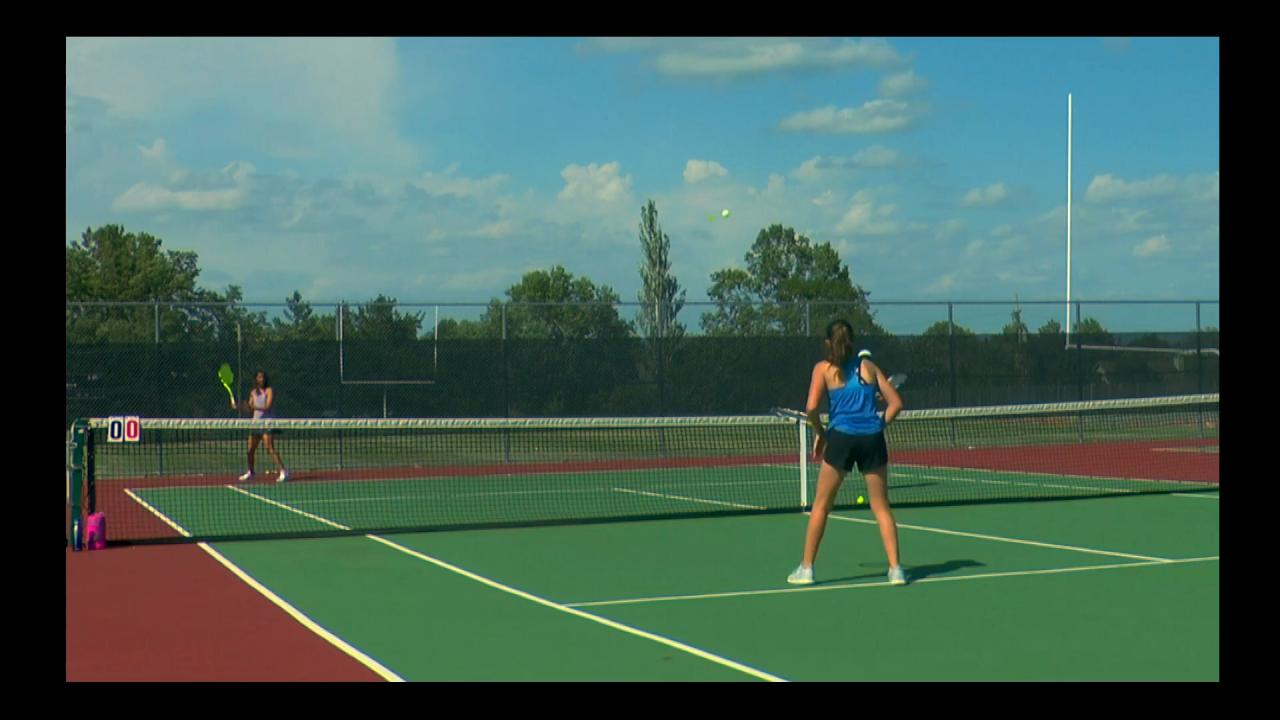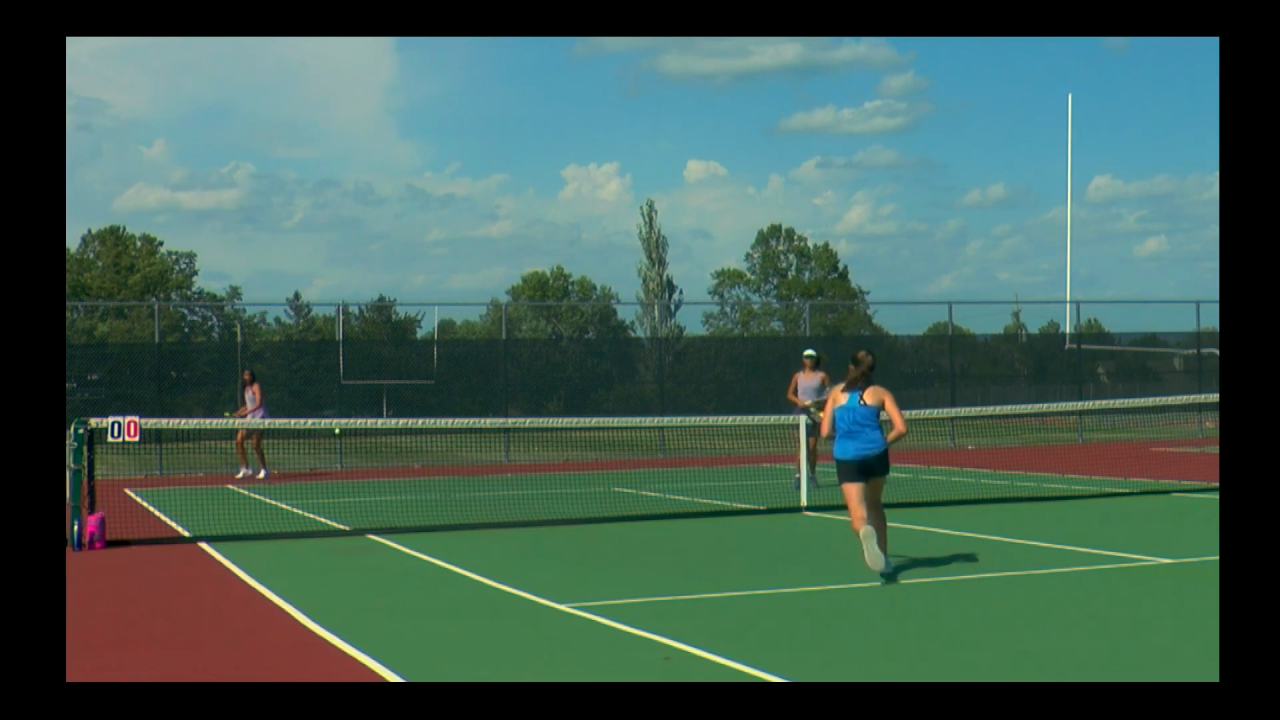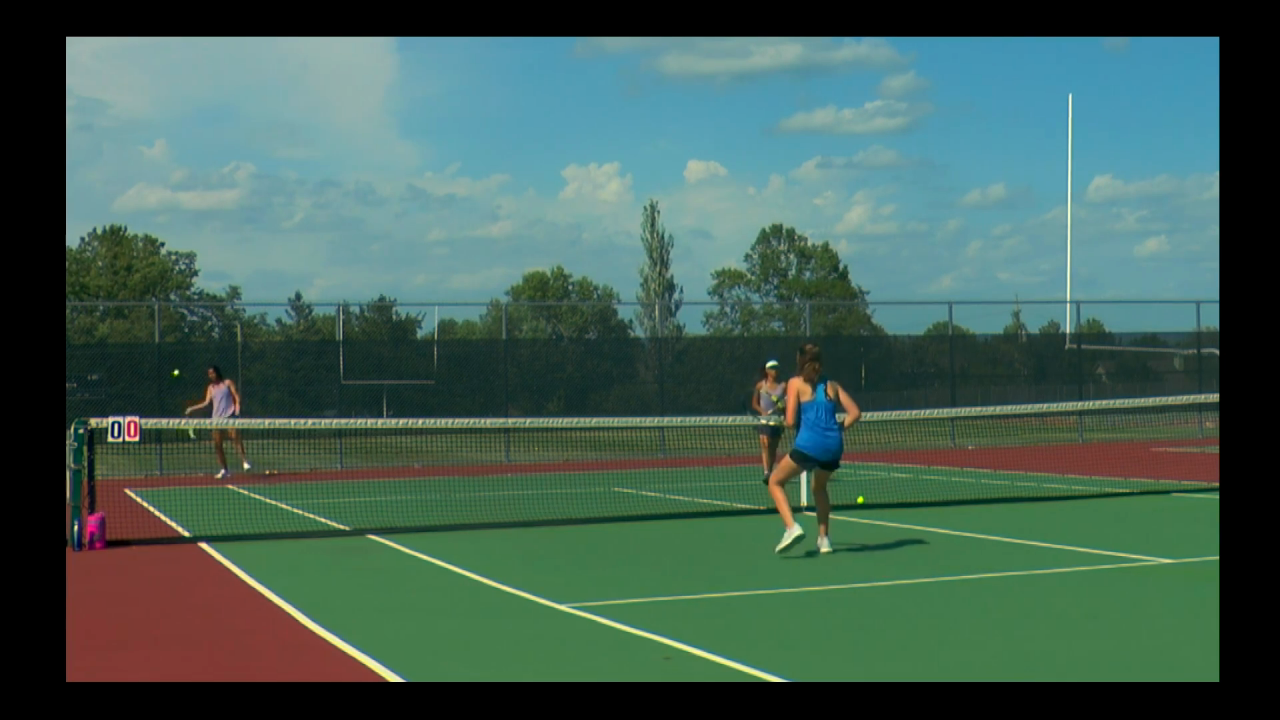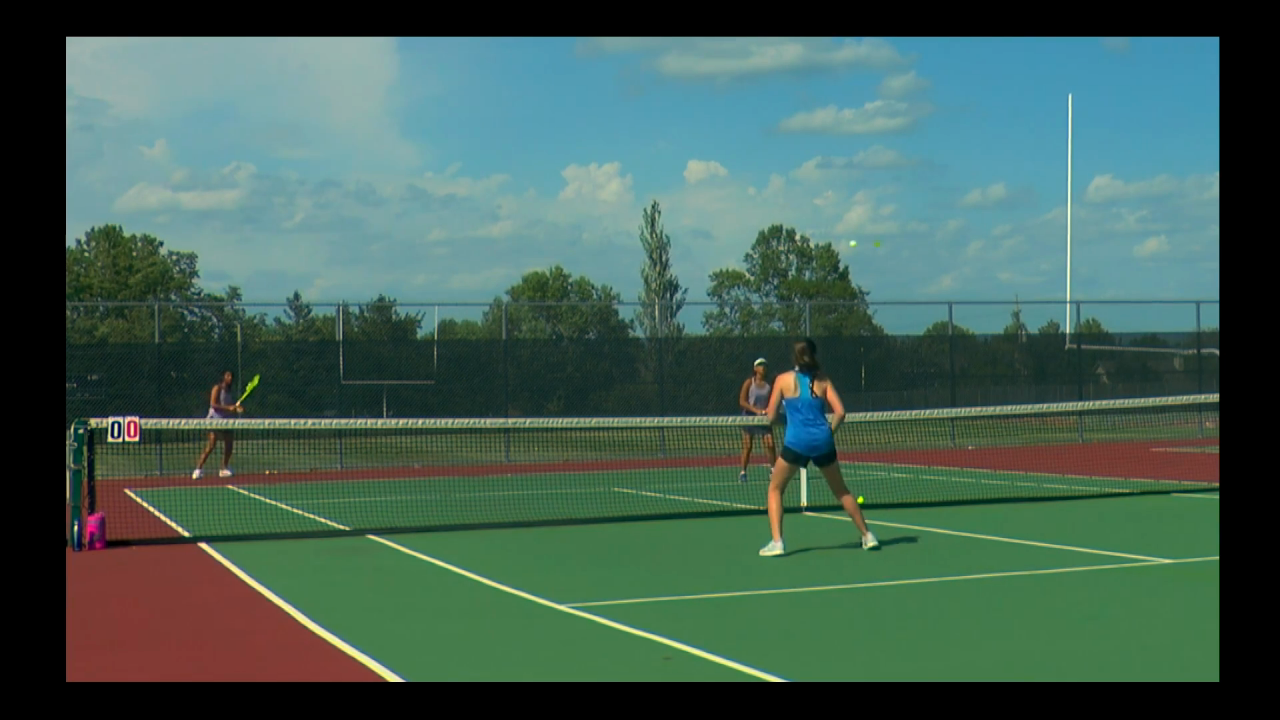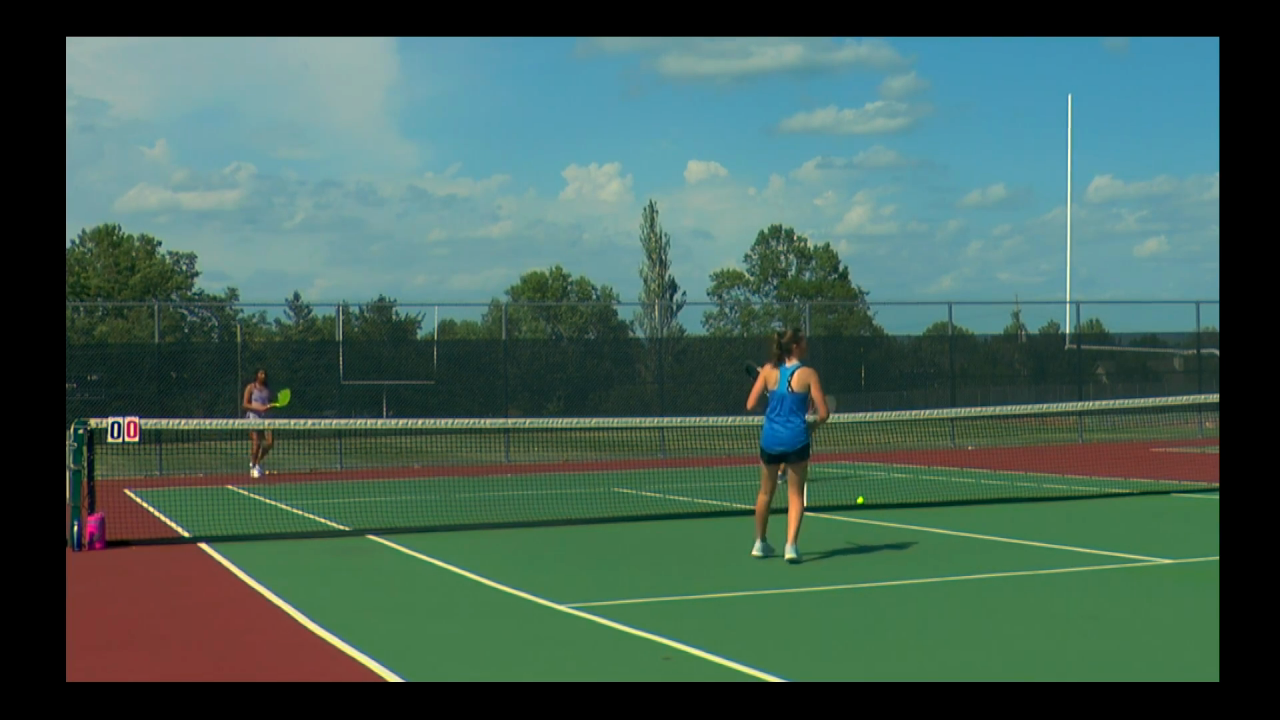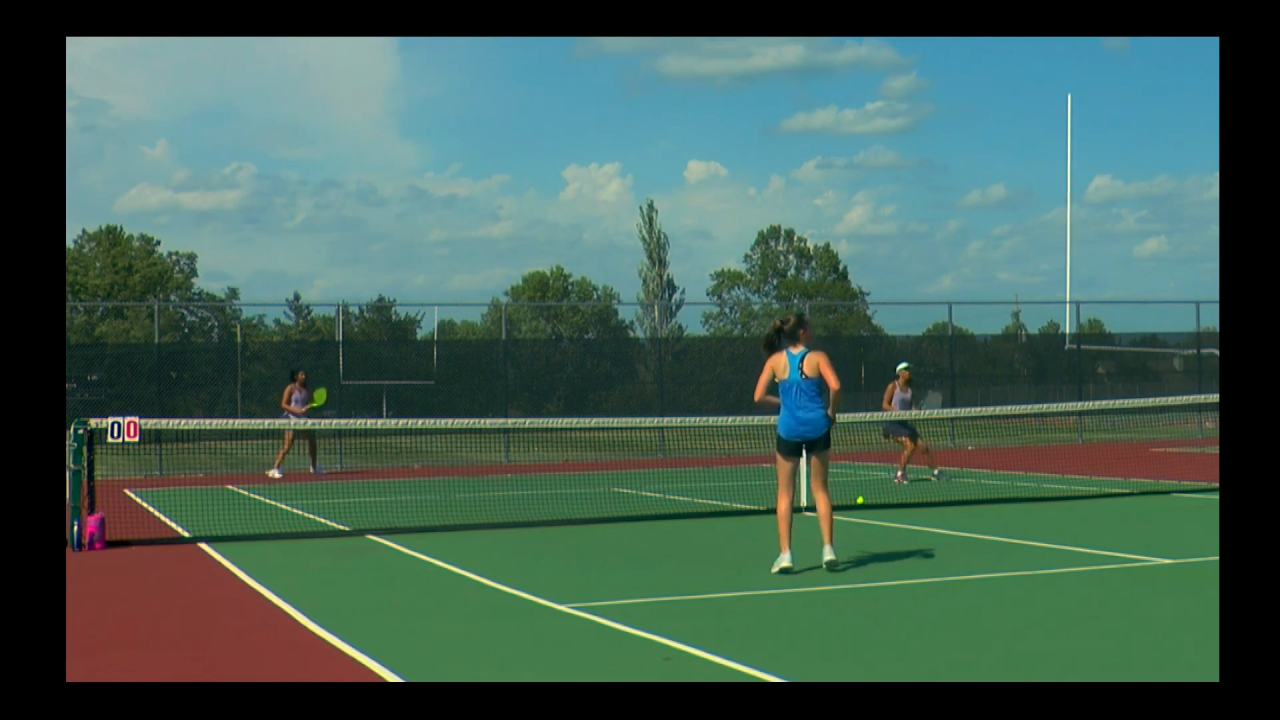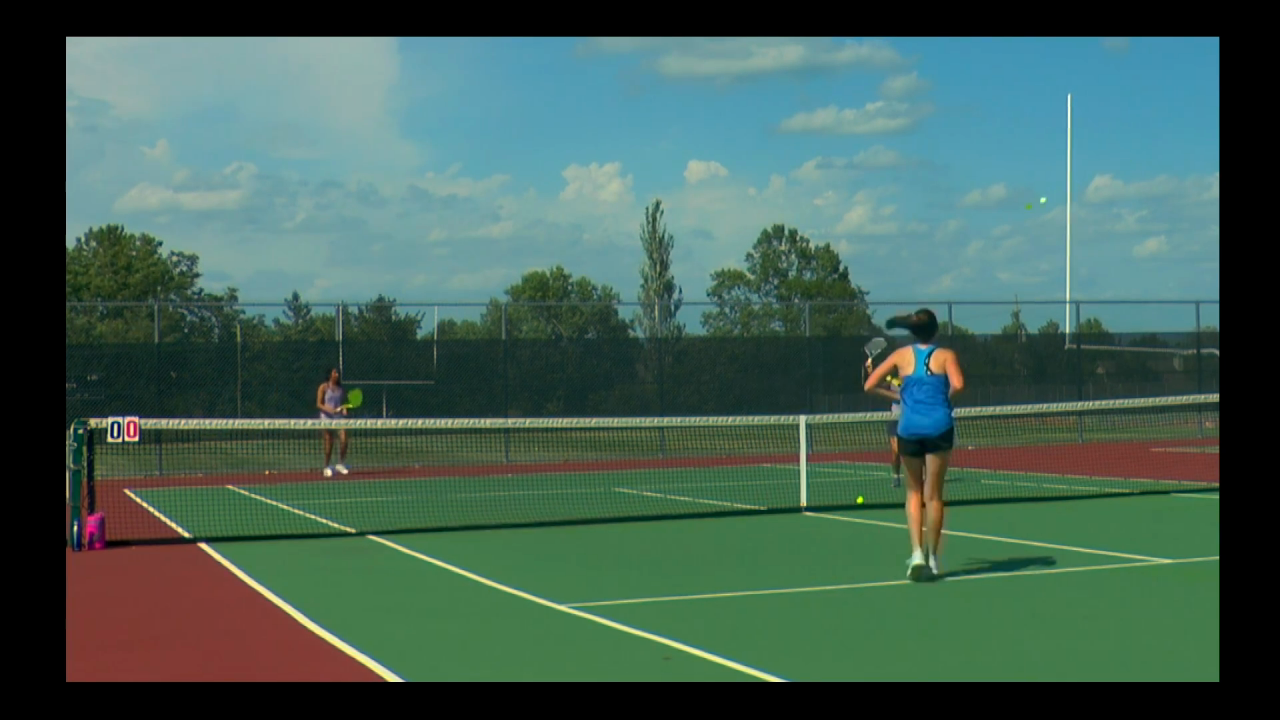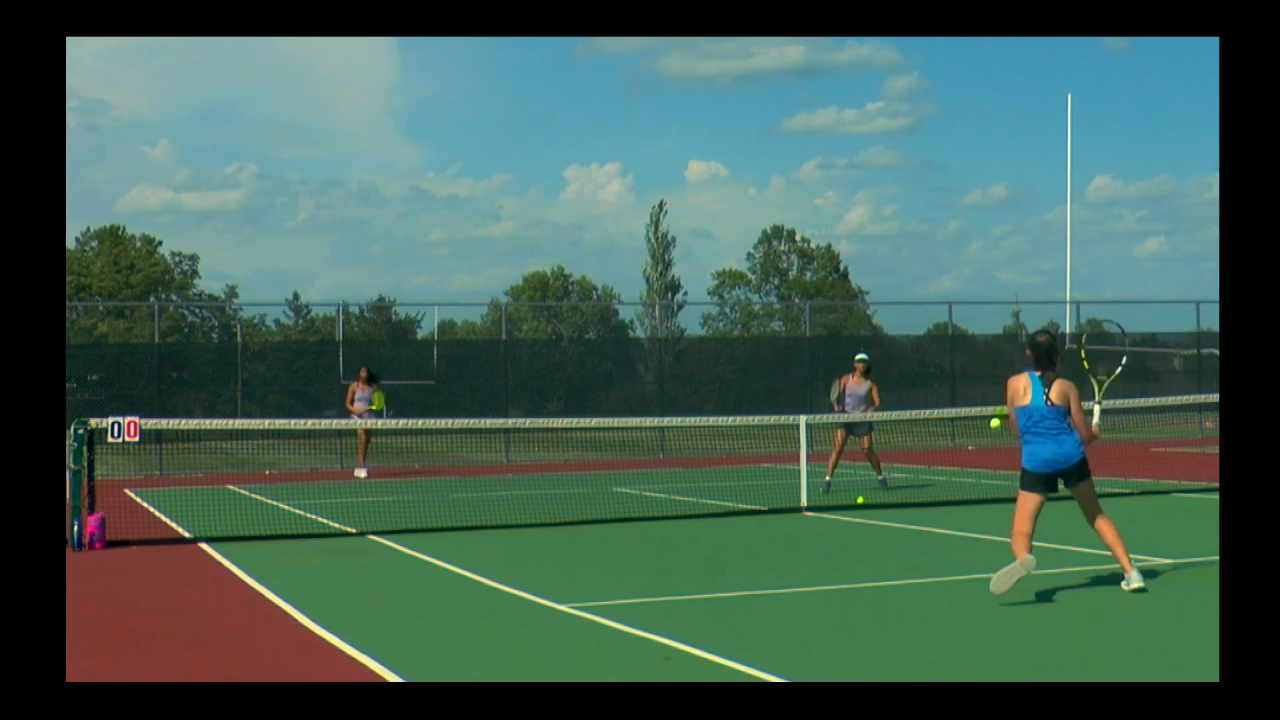
dt=0.7s
person 1, frame 1
left shoulder: (823, 367)
right shoulder: (869, 365)
left elbow: (812, 407)
right elbow: (896, 403)
left wrist: (818, 431)
left hip: (842, 437)
right hip: (872, 437)
left knee: (821, 504)
right knee: (881, 506)
left ankle: (807, 568)
right ankle: (895, 569)
person 1, frame 2
left shoulder: (836, 392)
right shoulder: (882, 392)
left elbow: (825, 432)
right elbow: (901, 428)
left hip: (846, 456)
right hip: (875, 452)
left knee: (860, 518)
right knee: (875, 505)
left ankle: (866, 532)
right ankle: (883, 560)
person 1, frame 3
left shoulder: (796, 383)
right shoulder: (832, 384)
left elbow: (791, 421)
right elbow: (855, 413)
left hip: (808, 446)
right hip: (833, 447)
left knee: (775, 482)
right knee: (819, 488)
left ankle: (792, 527)
right ankle: (823, 540)
person 1, frame 4
left shoulder: (783, 380)
right shoulder: (823, 380)
left elbow: (771, 416)
right elbow: (840, 412)
right wrist: (829, 431)
left hip: (796, 442)
right hip: (821, 441)
left knee: (775, 489)
right knee: (840, 490)
left ankle: (776, 542)
right ankle: (867, 536)
person 1, frame 5
left shoulder: (769, 370)
right shoulder: (808, 374)
left elbow: (751, 405)
right elbow: (823, 413)
right wrist: (813, 426)
left hip: (770, 438)
right hip: (796, 439)
left knee: (765, 491)
right knee: (796, 494)
left ankle: (760, 542)
right ankle: (791, 545)
person 1, frame 6
left shoulder: (775, 359)
right shoulder: (818, 357)
left elbow: (759, 397)
right elbow: (835, 387)
right wrist: (831, 412)
left hip: (789, 429)
right hip: (817, 427)
left knee: (785, 494)
right knee: (821, 491)
left ankle: (785, 554)
right ankle: (828, 548)
person 1, frame 7
left shoulder: (900, 355)
right shoulder: (946, 355)
left elbow: (869, 386)
right elbow: (958, 385)
right wrist: (945, 405)
left hip: (909, 428)
right hip: (938, 428)
left knee: (914, 492)
right knee: (934, 494)
left ankle: (917, 553)
right ankle: (932, 557)
person 1, frame 8
left shoulder: (1015, 383)
right shoulder: (1066, 387)
right elbow: (1085, 434)
right wrist: (1093, 434)
left hip: (1036, 462)
right hip: (1071, 456)
left knee: (1020, 536)
right knee: (1097, 517)
left ankle: (1024, 559)
right ankle: (1131, 573)
